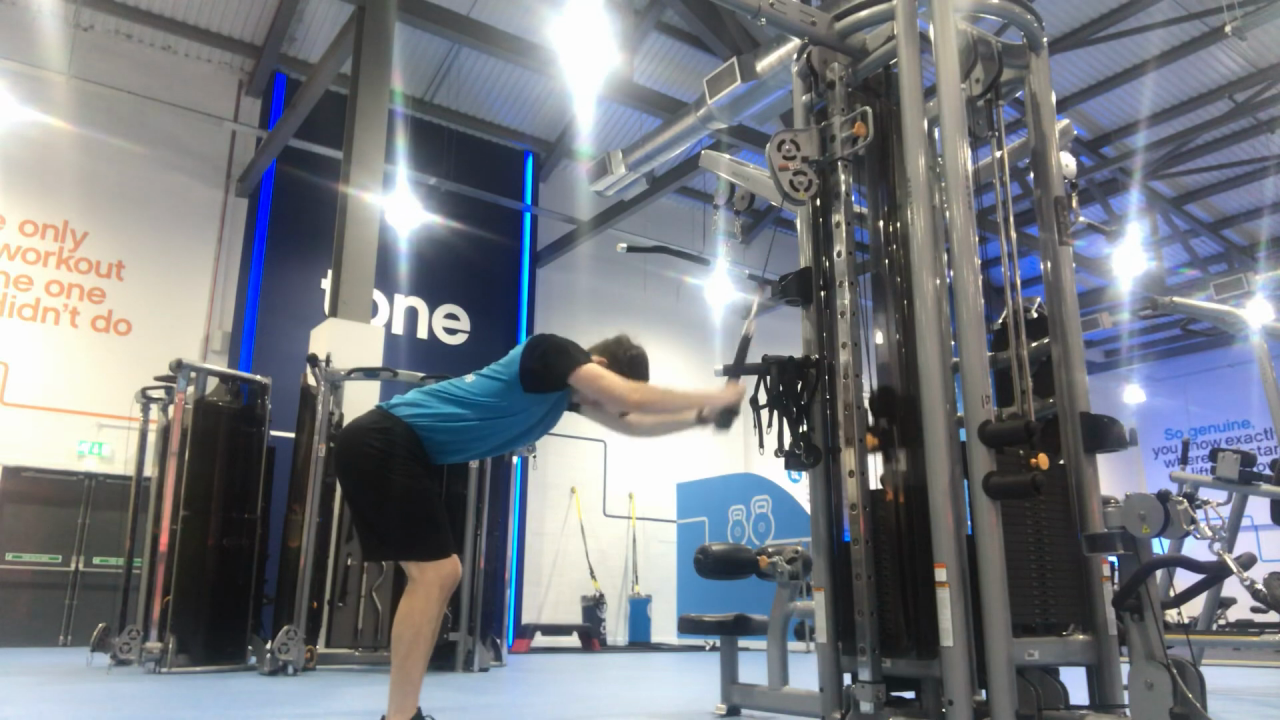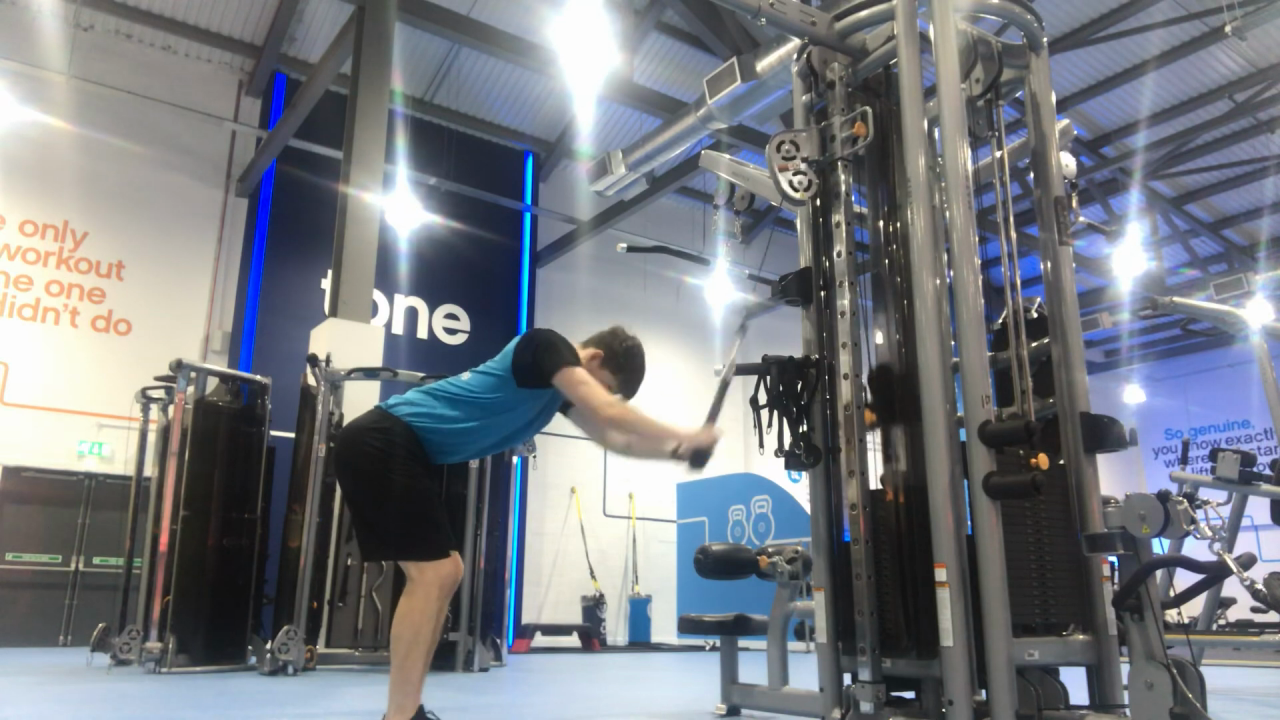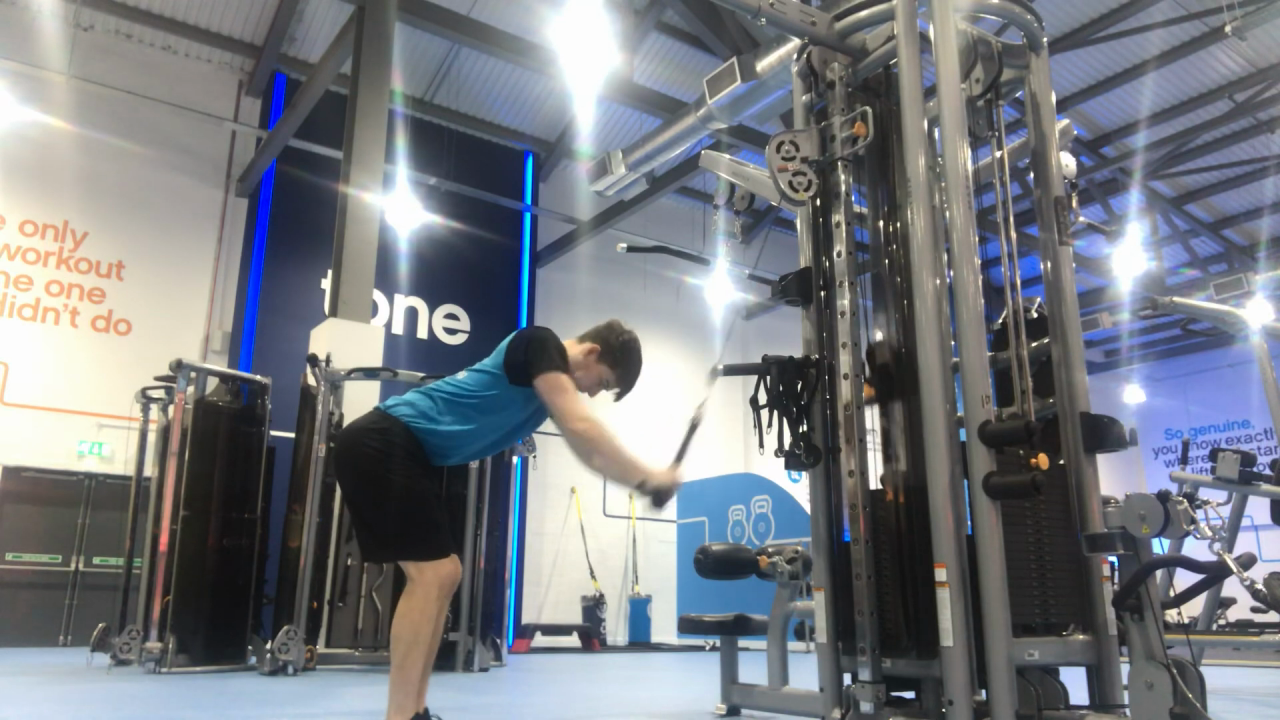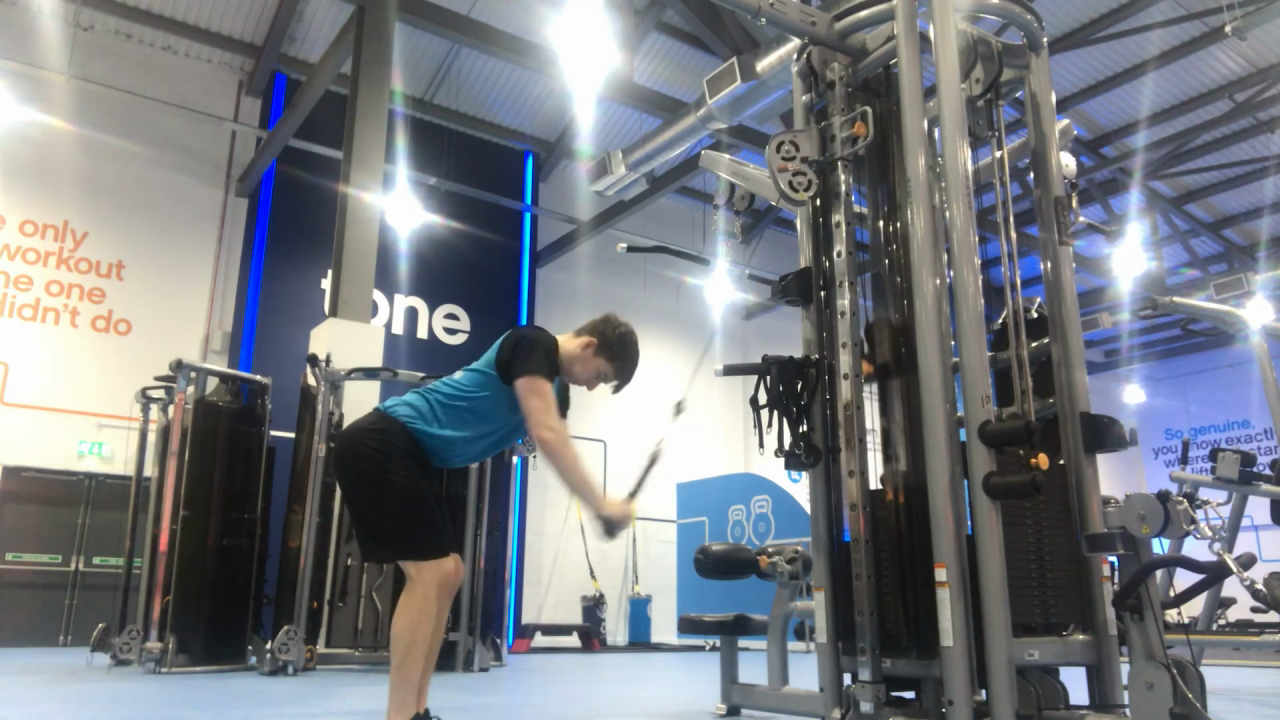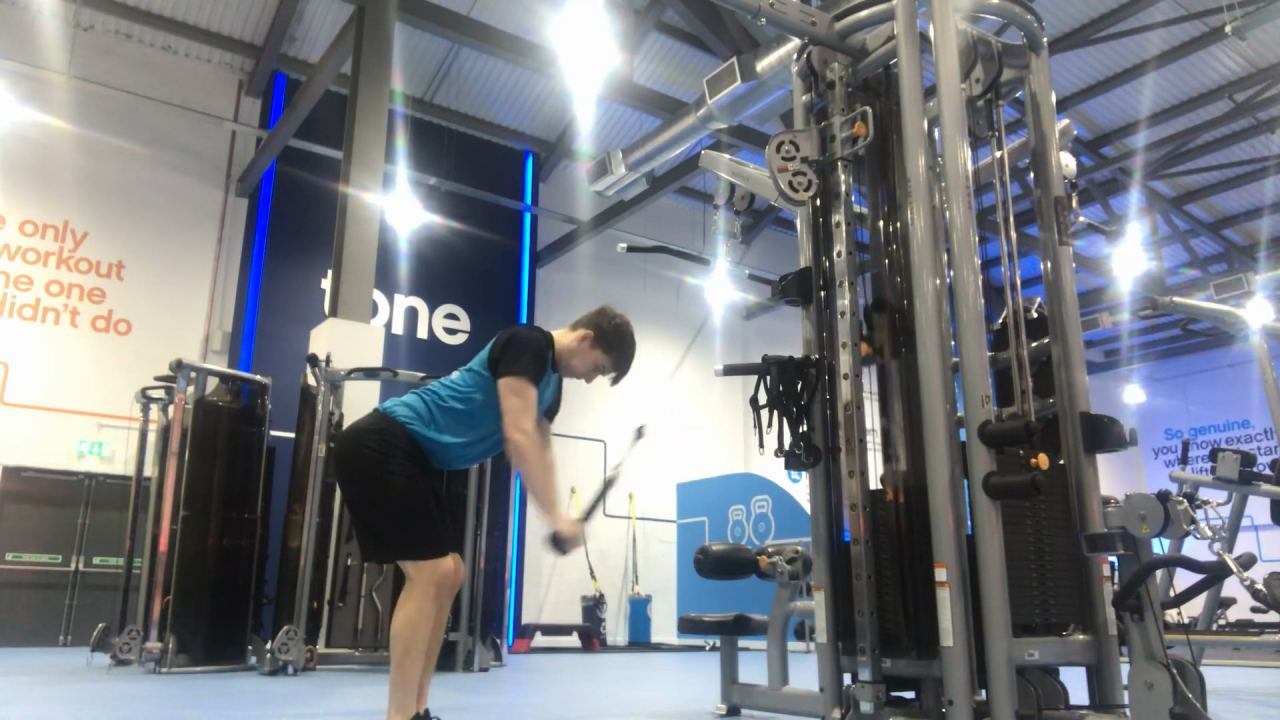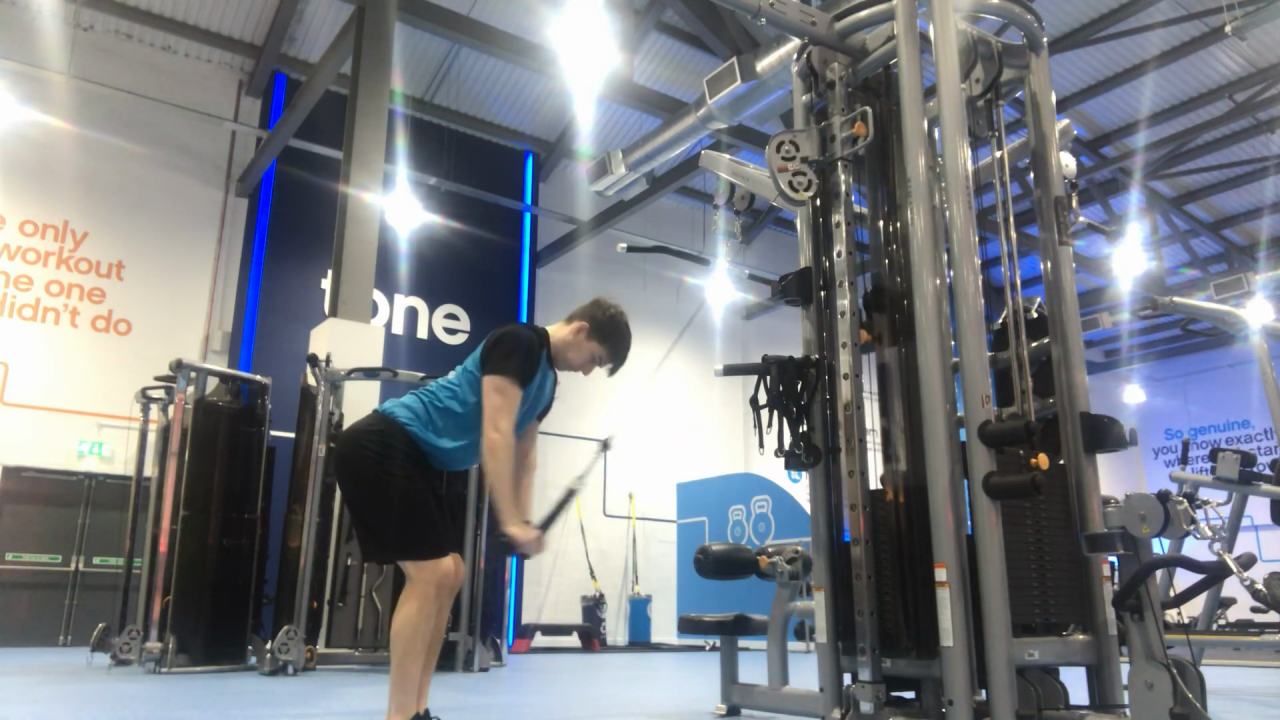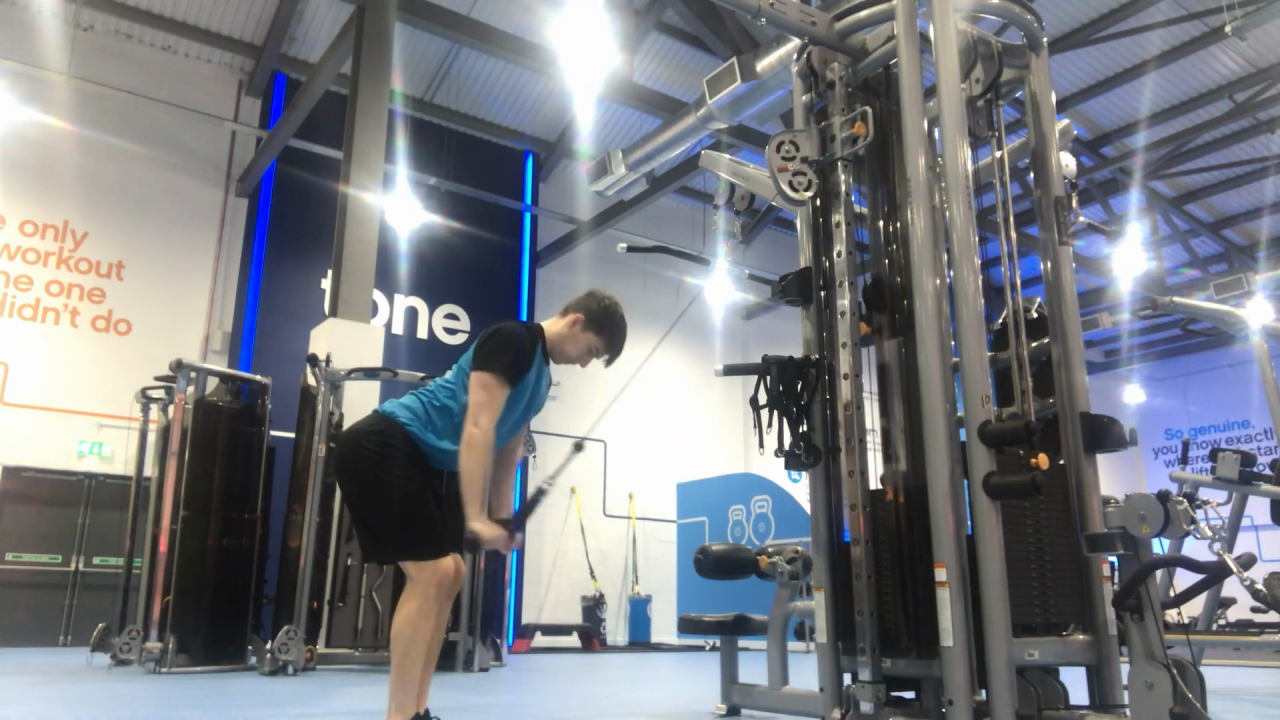
dt=0.1s
person 1, frame 1
left shoulder: (566, 385)
right shoulder: (552, 353)
left elbow: (633, 422)
right elbow: (631, 396)
left wrist: (699, 414)
right wrist: (710, 399)
left hip: (406, 451)
right hip: (383, 444)
left knee: (443, 573)
right knee: (432, 574)
person 1, frame 2
left shoulder: (563, 381)
right shoulder: (547, 348)
left elbow: (610, 437)
right elbow: (608, 413)
left wrist: (674, 448)
right wrist: (682, 436)
left hip: (410, 452)
right hip: (382, 444)
left knee: (443, 573)
right knee: (432, 573)
person 1, frame 3
left shoulder: (555, 383)
right shoulder: (539, 345)
left elbow: (588, 448)
right elbow: (579, 425)
left wrist: (638, 482)
right wrist: (645, 474)
left hip: (412, 456)
right hip: (382, 445)
left knee: (444, 573)
right knee: (431, 573)
person 1, frame 4
left shoulder: (554, 385)
right shoulder: (532, 345)
left elbow: (556, 448)
right elbow: (547, 435)
left wrist: (597, 501)
right wrist: (599, 502)
left hip: (414, 457)
right hip: (381, 446)
left knee: (447, 574)
right knee: (433, 573)
person 1, frame 5
left shoulder: (549, 382)
right shoulder: (525, 344)
left elbow: (540, 452)
right elbow: (518, 436)
left wrist: (557, 518)
right wrist: (555, 516)
left hip: (414, 457)
right hip: (380, 447)
left knee: (447, 574)
right knee: (432, 573)
person 1, frame 6
left shoulder: (546, 380)
right shoulder: (519, 343)
left elbow: (522, 451)
right elbow: (495, 433)
left wrist: (523, 520)
right wrist: (513, 522)
left hip: (417, 459)
right hip: (381, 447)
left knee: (447, 574)
right knee: (431, 573)
person 1, frame 7
left shoulder: (541, 375)
right shoulder: (512, 340)
left elbow: (508, 447)
right elbow: (477, 429)
left wrist: (500, 516)
right wrist: (476, 517)
left hip: (416, 459)
right hip: (381, 448)
left knee: (448, 574)
right knee: (432, 573)
